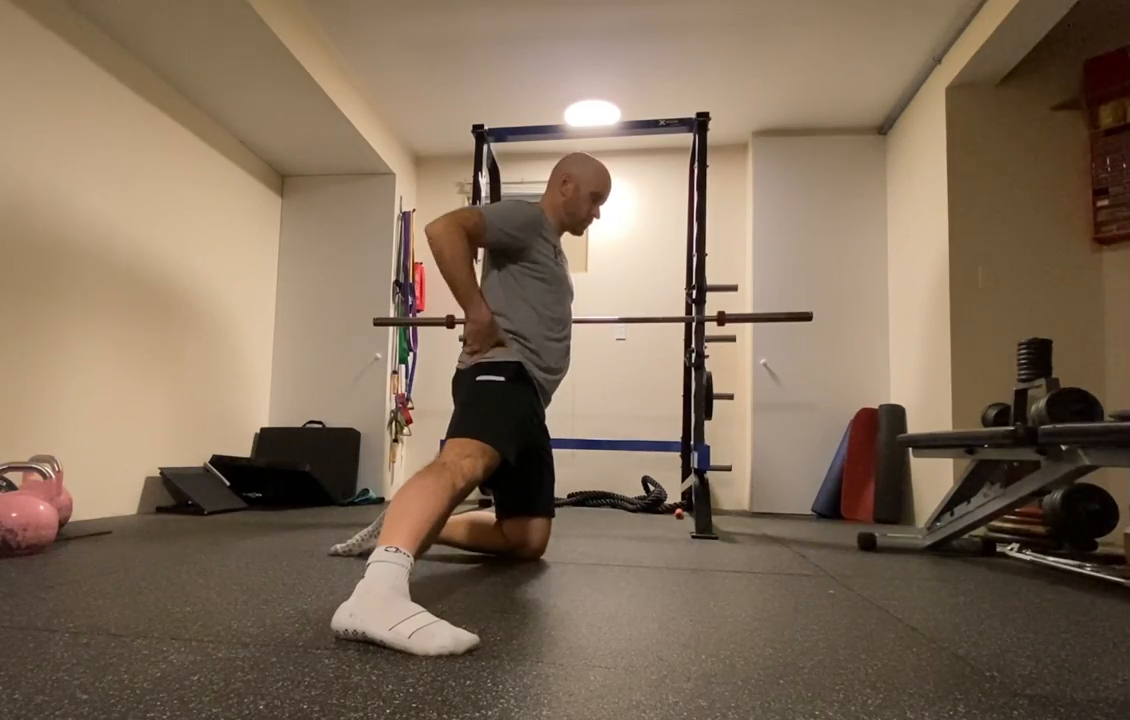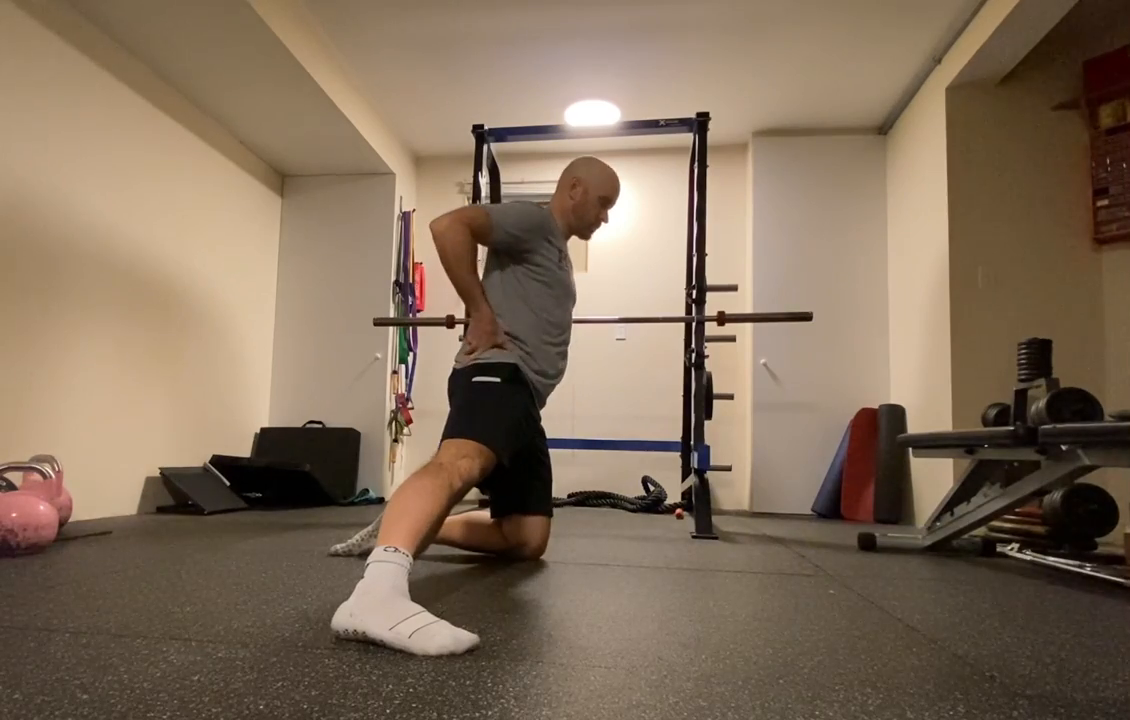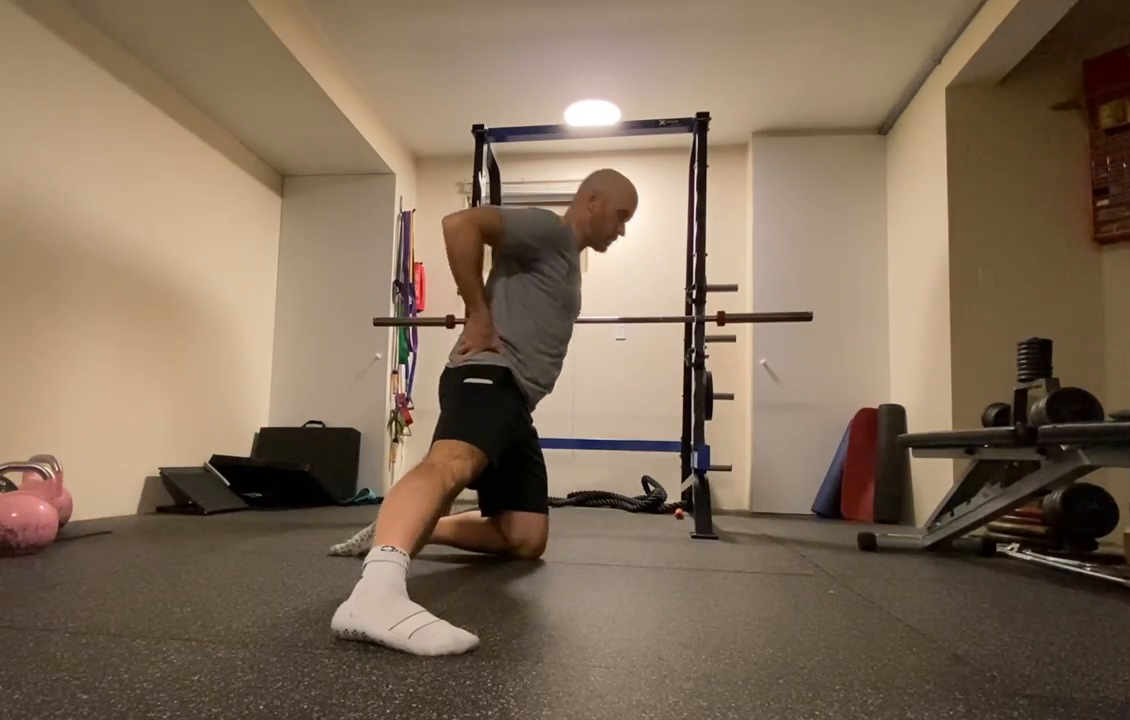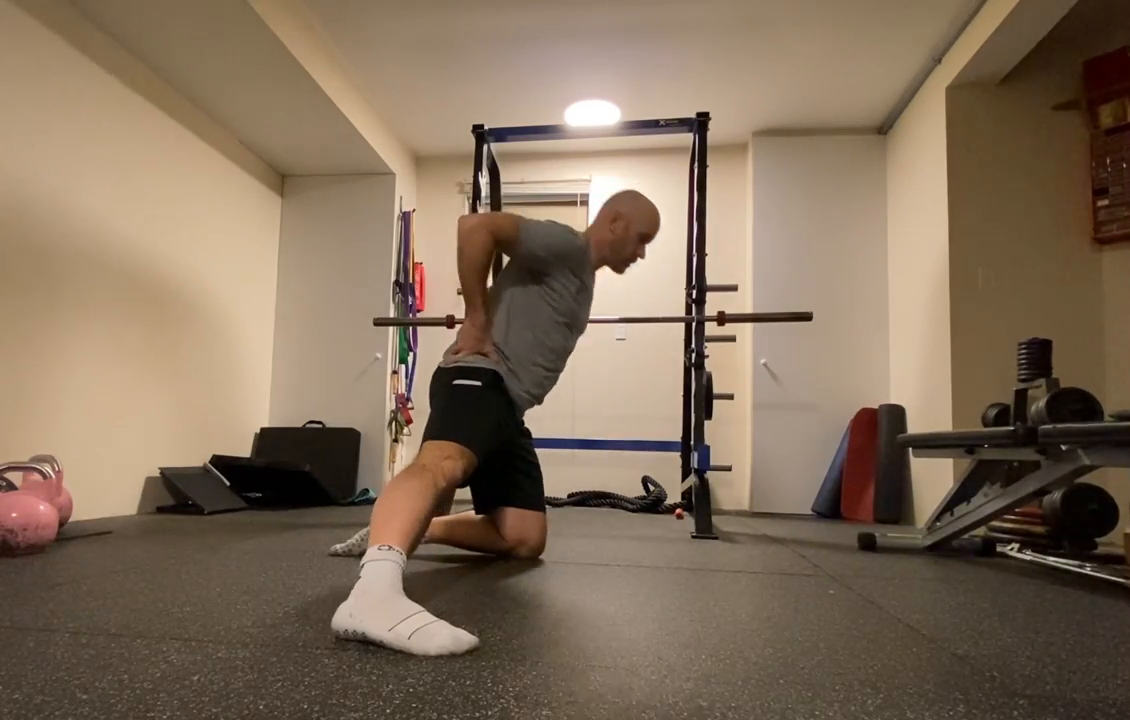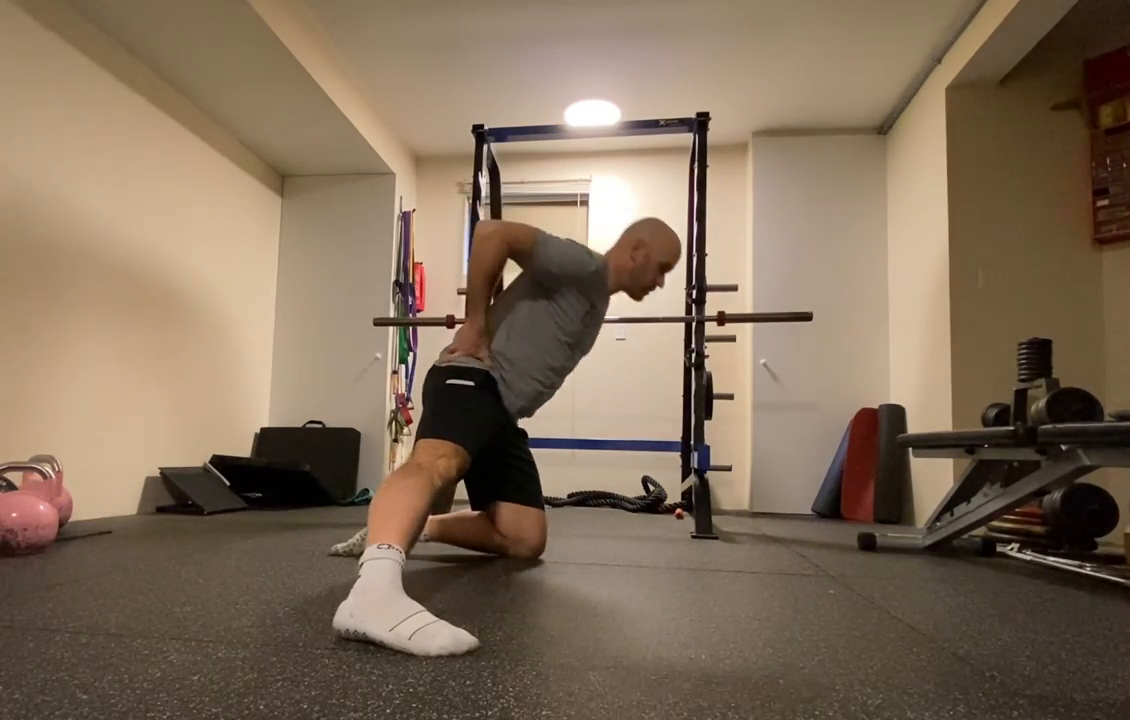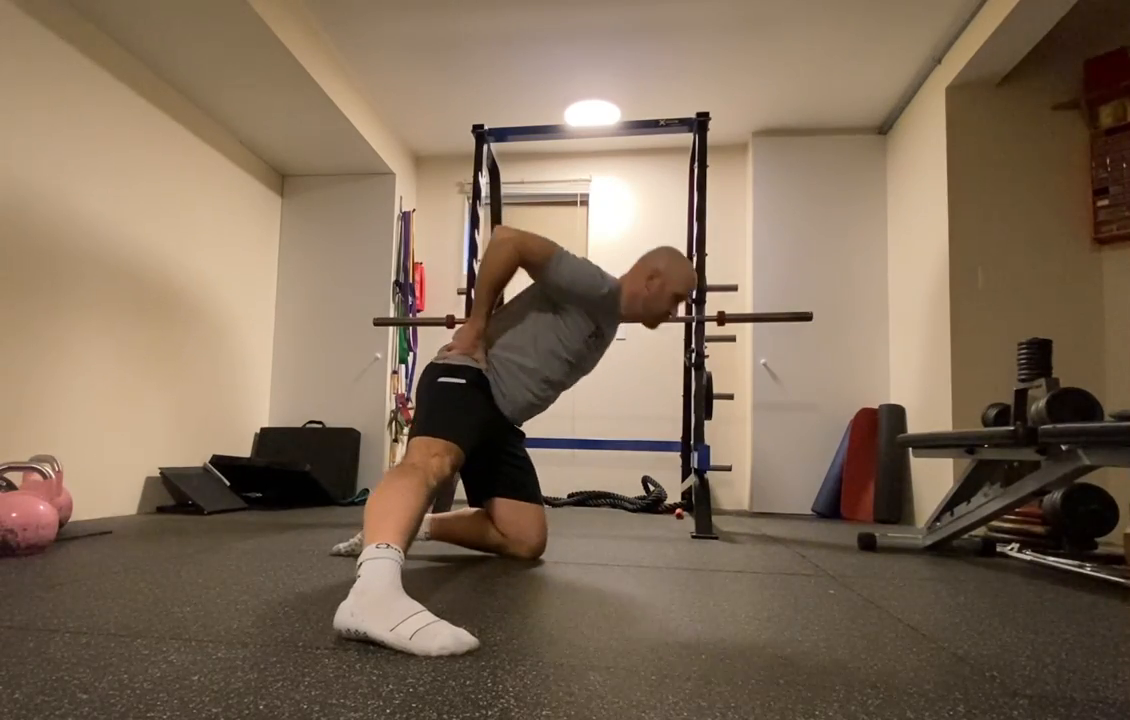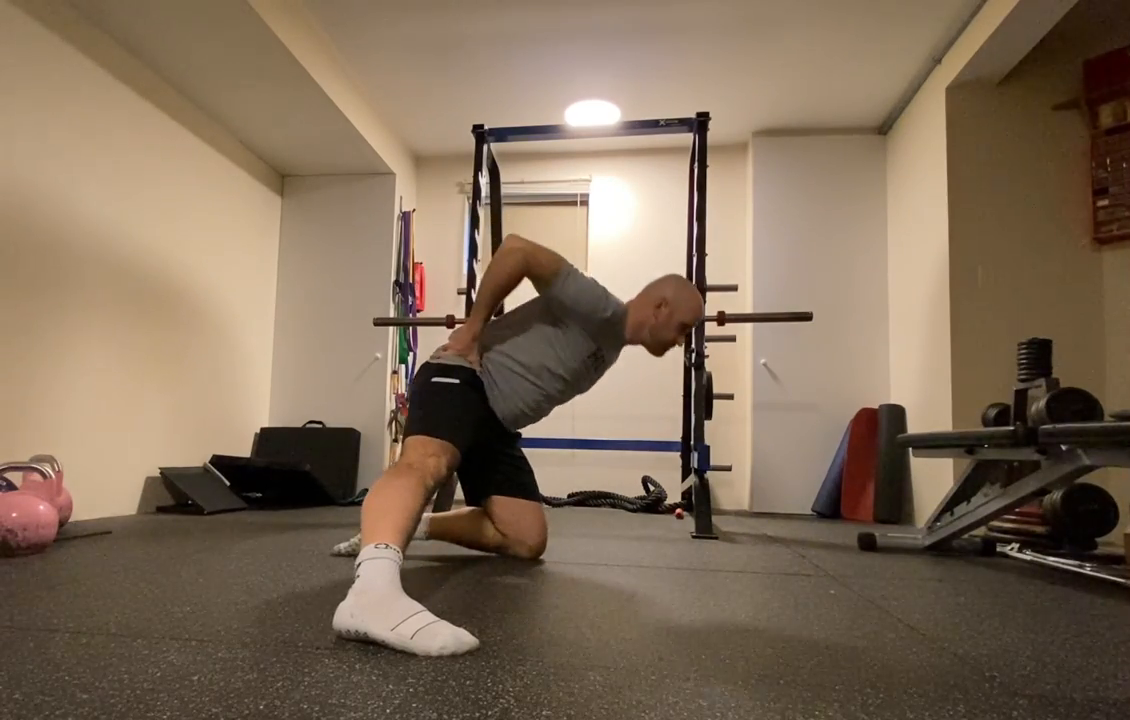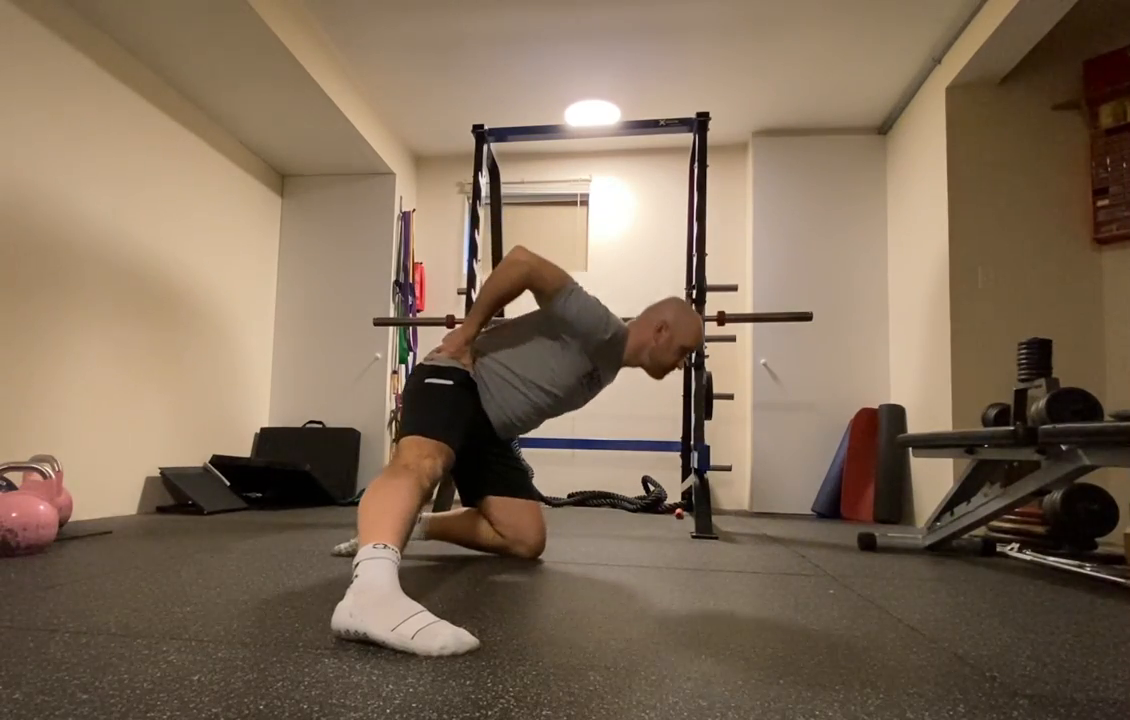
dt=0.2s
person 1, frame 1
left shoulder: (550, 246)
right shoulder: (527, 219)
right elbow: (443, 228)
right wrist: (477, 311)
left hip: (528, 396)
right hip: (501, 375)
left knee: (528, 540)
right knee: (462, 464)
left ankle: (409, 529)
right ankle: (378, 590)
person 1, frame 2
left shoulder: (556, 249)
right shoulder: (534, 221)
right elbow: (448, 225)
right wrist: (480, 312)
left hip: (524, 398)
right hip: (497, 376)
left knee: (526, 541)
right knee: (460, 464)
left ankle: (409, 530)
right ankle: (377, 589)
person 1, frame 3
left shoulder: (568, 257)
right shoulder: (549, 231)
right elbow: (460, 223)
right wrist: (478, 316)
left hip: (516, 402)
right hip: (488, 378)
left knee: (526, 540)
right knee: (451, 465)
left ankle: (407, 529)
right ankle: (375, 589)
person 1, frame 4
left shoulder: (583, 274)
right shoulder: (565, 246)
right elbow: (475, 226)
right wrist: (476, 320)
left hip: (508, 407)
right hip: (478, 378)
left knee: (525, 540)
right knee: (441, 465)
left ankle: (408, 528)
right ankle: (373, 590)
person 1, frame 5
left shoulder: (598, 298)
right shoulder: (583, 267)
right elbow: (492, 232)
right wrist: (476, 324)
left hip: (504, 411)
right hip: (472, 380)
left knee: (525, 539)
right knee: (435, 464)
left ankle: (412, 528)
right ankle: (373, 589)
person 1, frame 6
left shoulder: (609, 322)
right shoulder: (595, 288)
right elbow: (507, 238)
right wrist: (476, 325)
left hip: (500, 416)
right hip: (466, 379)
left knee: (526, 539)
right knee: (429, 462)
left ankle: (409, 527)
right ankle: (373, 587)
person 1, frame 7
left shoulder: (612, 344)
right shoulder: (600, 310)
right elbow: (518, 248)
right wrist: (474, 327)
left hip: (495, 420)
right hip: (460, 380)
left knee: (526, 540)
right knee: (424, 463)
left ankle: (409, 526)
right ankle: (372, 588)
person 1, frame 8
left shoulder: (610, 364)
right shoulder: (600, 329)
right elbow: (522, 260)
right wrist: (468, 331)
left hip: (489, 426)
right hip: (453, 381)
left knee: (526, 539)
right knee: (418, 464)
left ankle: (406, 526)
right ankle: (371, 587)
